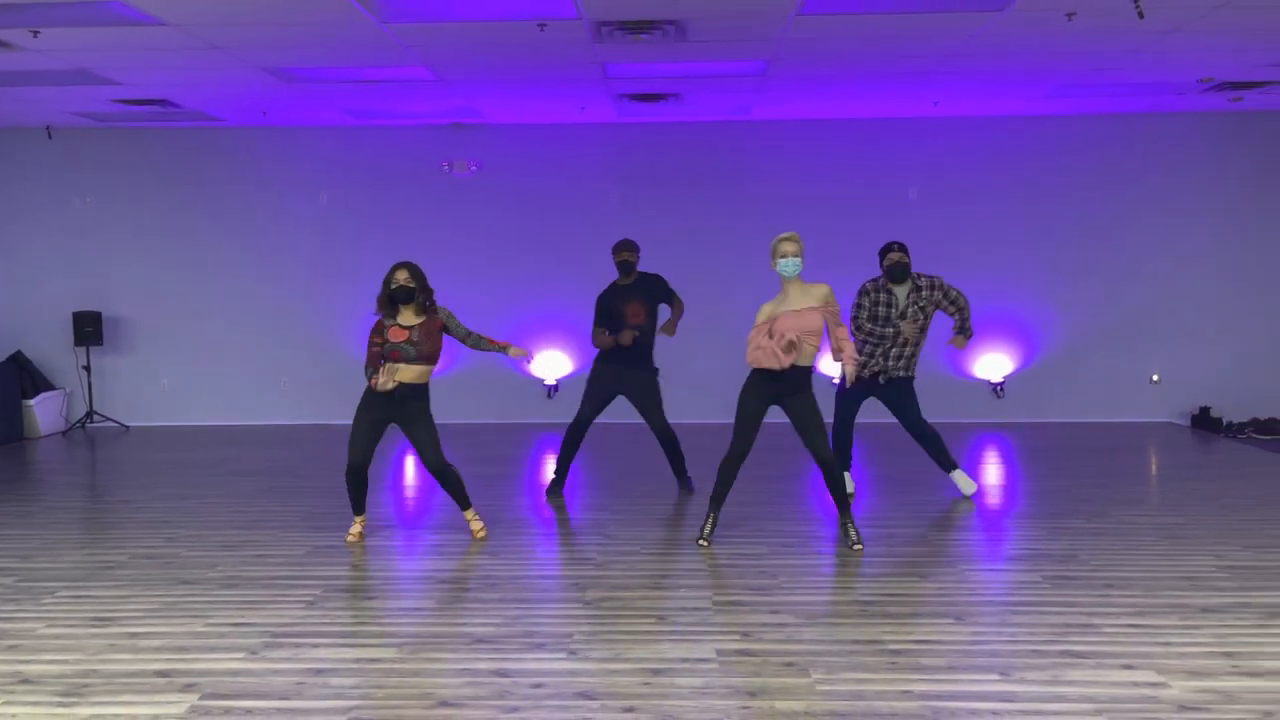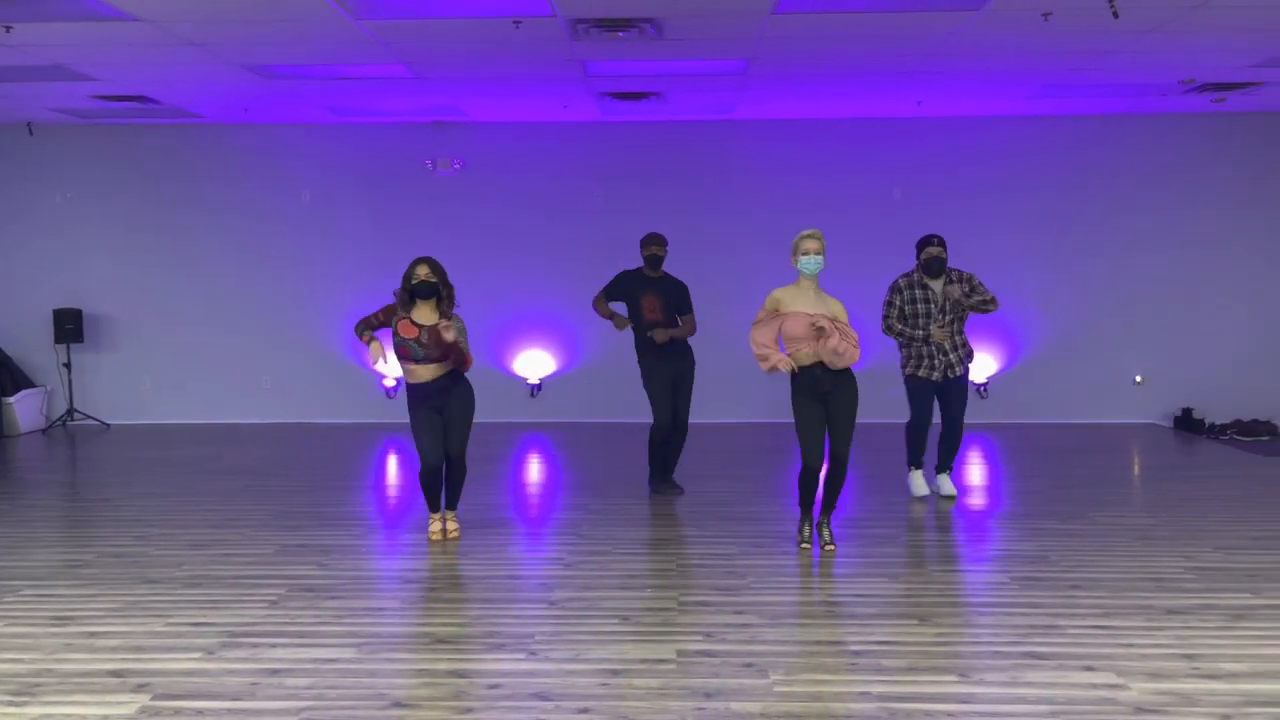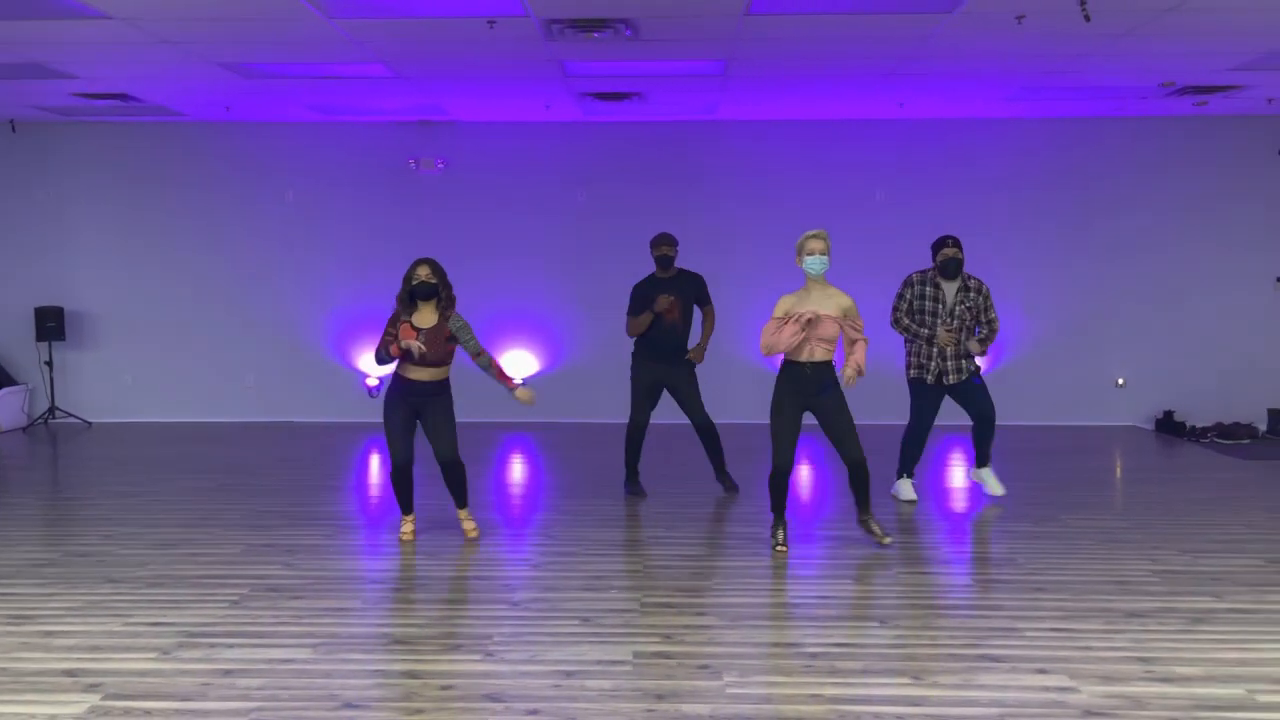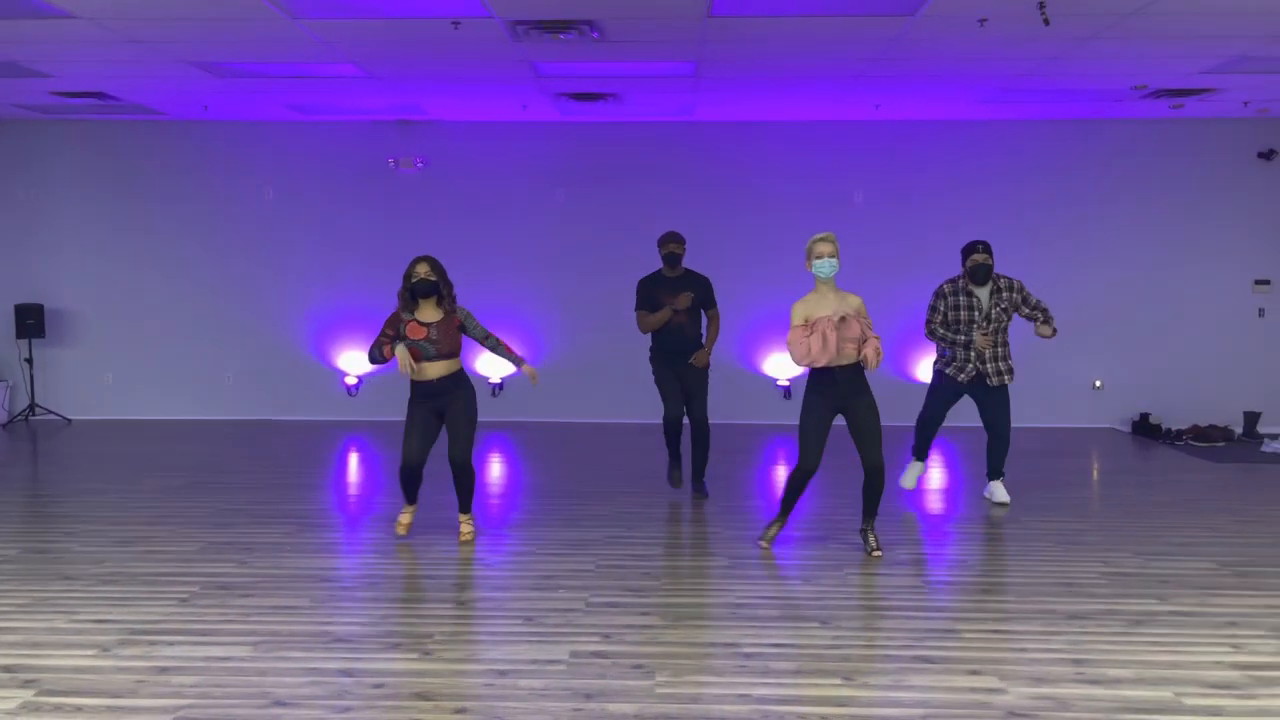
dt=0.4s
person 1, frame 1
left shoulder: (824, 292)
right shoulder: (769, 309)
left elbow: (837, 325)
right elbow: (755, 353)
left wrist: (848, 355)
right wrist: (781, 347)
left hip: (800, 385)
right hip: (764, 383)
left knee: (825, 458)
right knee: (738, 452)
left ankle: (846, 519)
right ankle: (712, 516)
person 1, frame 2
left shoulder: (834, 305)
right shoulder: (778, 297)
left elbow: (852, 353)
right elbow: (759, 335)
left wrist: (828, 336)
right wrist: (776, 359)
left hip: (839, 384)
right hip: (804, 385)
left knee: (840, 456)
right knee: (813, 461)
left ankle: (824, 520)
right ankle: (805, 518)
person 1, frame 3
left shoulder: (844, 302)
right shoulder: (786, 303)
left elbow: (857, 339)
right elbow: (768, 346)
left wrist: (855, 364)
right wrist: (798, 326)
left hip: (826, 385)
right hip: (790, 384)
left knee: (855, 457)
right knee: (782, 462)
left ankle: (865, 515)
right ankle: (778, 522)
person 1, frame 4
left shoulder: (854, 302)
right shoulder: (802, 307)
left elbow: (868, 336)
right elbow: (803, 354)
left wrist: (872, 353)
right wrist: (830, 326)
left hip: (856, 387)
right hip: (821, 388)
left knee: (874, 463)
right knee: (807, 464)
left ankle: (868, 526)
right ankle: (781, 518)
person 2, frame 1
left shoulder: (438, 315)
right shoulder: (382, 326)
left elbow: (471, 337)
right elbow: (372, 367)
left wrist: (507, 348)
right wrist: (378, 382)
left hip: (416, 402)
right hip: (379, 399)
left knee: (436, 463)
right knee: (357, 463)
left ankle: (470, 513)
right ankle: (358, 519)
person 2, frame 2
left shoulder: (453, 321)
right shoulder: (397, 313)
left elbow: (465, 365)
right elbow: (362, 325)
left wrist: (453, 343)
right wrist: (372, 341)
left hip: (455, 393)
right hip: (420, 399)
left knee: (455, 456)
right knee: (432, 460)
left ankle: (451, 514)
right ankle: (434, 515)
person 2, frame 3
left shoulder: (451, 321)
right shoulder: (398, 319)
left elbow: (481, 356)
right elbow: (380, 358)
left wrist: (513, 387)
right wrist: (402, 346)
left hip: (436, 397)
right hip: (400, 395)
left knee: (447, 457)
right knee: (401, 461)
left ankle: (464, 512)
right ankle: (408, 517)
person 2, frame 4
left shoulder: (456, 314)
right shoulder: (400, 319)
left elbow: (488, 339)
right elbow: (374, 355)
left wrist: (520, 362)
right wrist: (394, 349)
left hip: (458, 393)
right hip: (422, 398)
left knee: (459, 458)
right knee: (411, 461)
left ankle: (466, 517)
right ankle: (408, 506)
person 3, frame 1
left shoulder: (654, 283)
right shoulder: (607, 297)
left elbow: (678, 303)
right elbow: (598, 339)
left wrist: (673, 321)
right wrist: (617, 338)
left hip: (642, 370)
right hip: (608, 369)
left knee: (660, 425)
right knee: (581, 422)
left ankle: (682, 475)
right ankle: (560, 477)
person 3, frame 2
left shoulder: (677, 287)
right shoulder: (627, 280)
left elbow: (690, 326)
right elbow: (598, 301)
left wrist: (669, 333)
right wrist: (612, 316)
left hip: (681, 358)
right hip: (653, 361)
left knee: (681, 420)
right knee: (662, 419)
left ankle: (667, 475)
right ankle: (656, 477)
person 3, frame 3
left shoulder: (694, 281)
right shoulder: (642, 288)
left elbow: (708, 313)
right elbow: (631, 331)
left wrist: (702, 346)
right wrist: (653, 310)
left hip: (680, 363)
right hip: (647, 363)
left knee: (701, 419)
right knee: (639, 421)
left ankle: (722, 472)
right ankle: (631, 478)
person 3, frame 4
left shoulder: (700, 282)
right shoulder: (647, 284)
left elbow: (713, 318)
right elbow: (644, 325)
left wrist: (707, 349)
right wrist: (673, 307)
left hip: (694, 361)
right hip: (663, 361)
left knee: (699, 419)
right knee: (673, 413)
left ankle: (698, 478)
right ankle: (674, 462)
person 4, frame 1
left shoulder: (930, 286)
right shoulder: (869, 290)
left elbow: (958, 303)
right elbow: (857, 327)
left wrist: (962, 332)
right wrist: (896, 332)
left hip: (896, 373)
right hip: (861, 368)
left knee: (915, 423)
right knee: (842, 421)
left ankle: (953, 471)
right ankle: (844, 472)
person 4, frame 2
left shoulder: (962, 279)
right shoulder: (902, 286)
left elbow: (991, 303)
right elbow: (890, 325)
left wrist: (963, 297)
right wrist: (927, 335)
left hip: (956, 363)
right hip: (918, 365)
left knee: (954, 421)
right knee: (920, 417)
left ankle: (942, 473)
right ankle: (915, 470)
person 4, frame 3
left shoulder: (978, 289)
right shoulder: (915, 282)
left elbow: (990, 322)
right elbow: (898, 318)
left wrist: (980, 343)
right wrist: (932, 335)
left hip: (962, 368)
right hip: (924, 368)
left knee: (986, 415)
right knee: (920, 425)
left ankle: (982, 468)
right ankle: (903, 478)
person 4, frame 4
left shoulder: (1010, 288)
right shoulder: (947, 290)
left elbow: (1036, 309)
right elbow: (931, 328)
left wrist: (1046, 326)
right wrist: (969, 340)
left hip: (994, 372)
right hip: (952, 367)
left knee: (1000, 429)
right knee: (930, 415)
left ankle: (995, 480)
right ankle: (918, 460)
